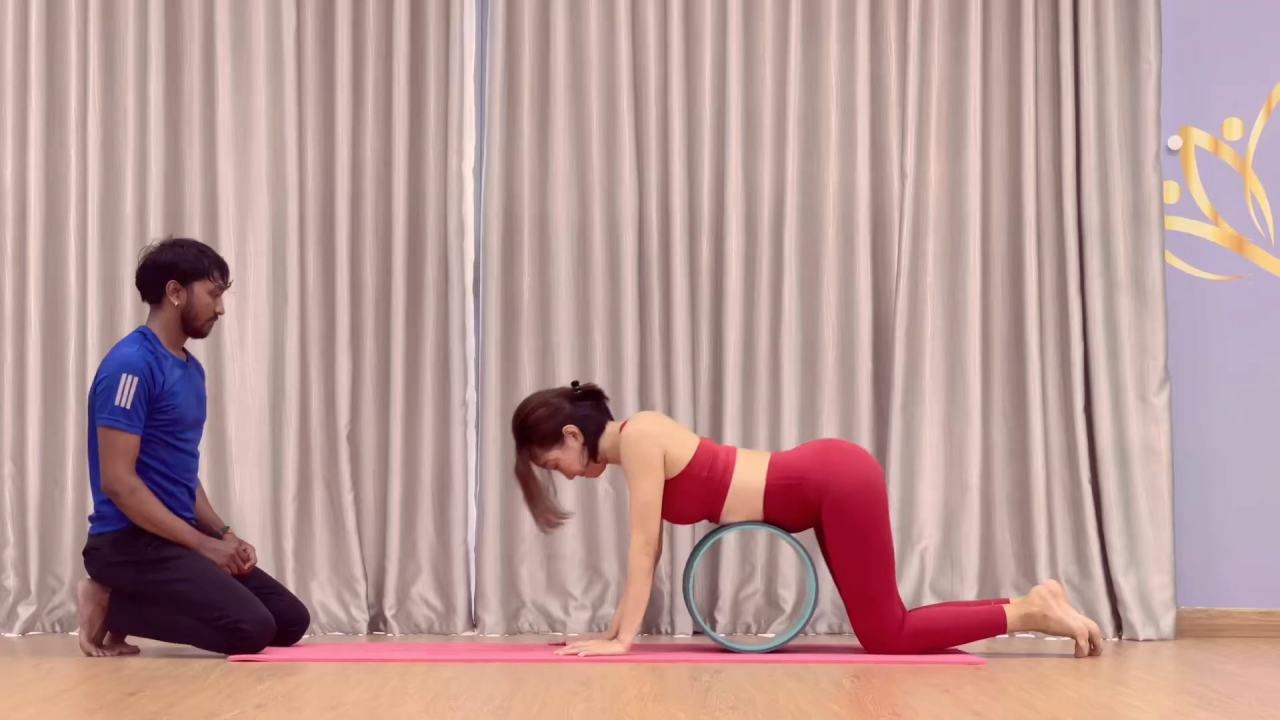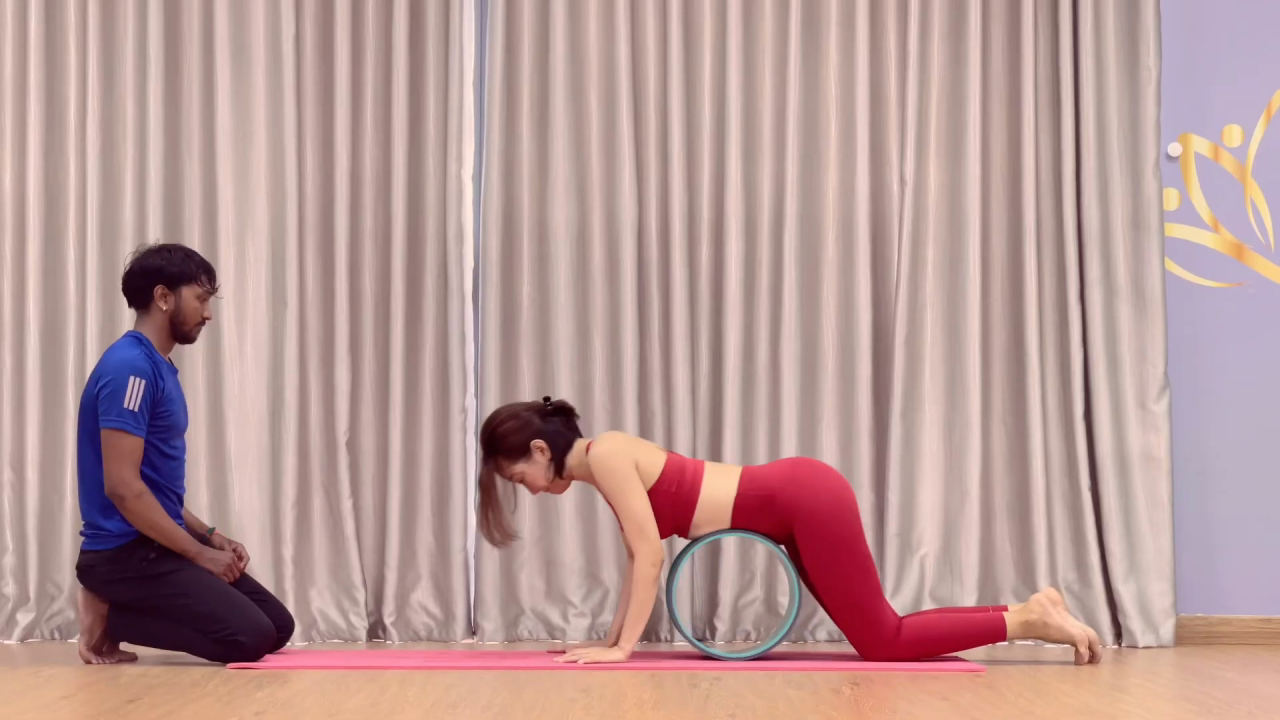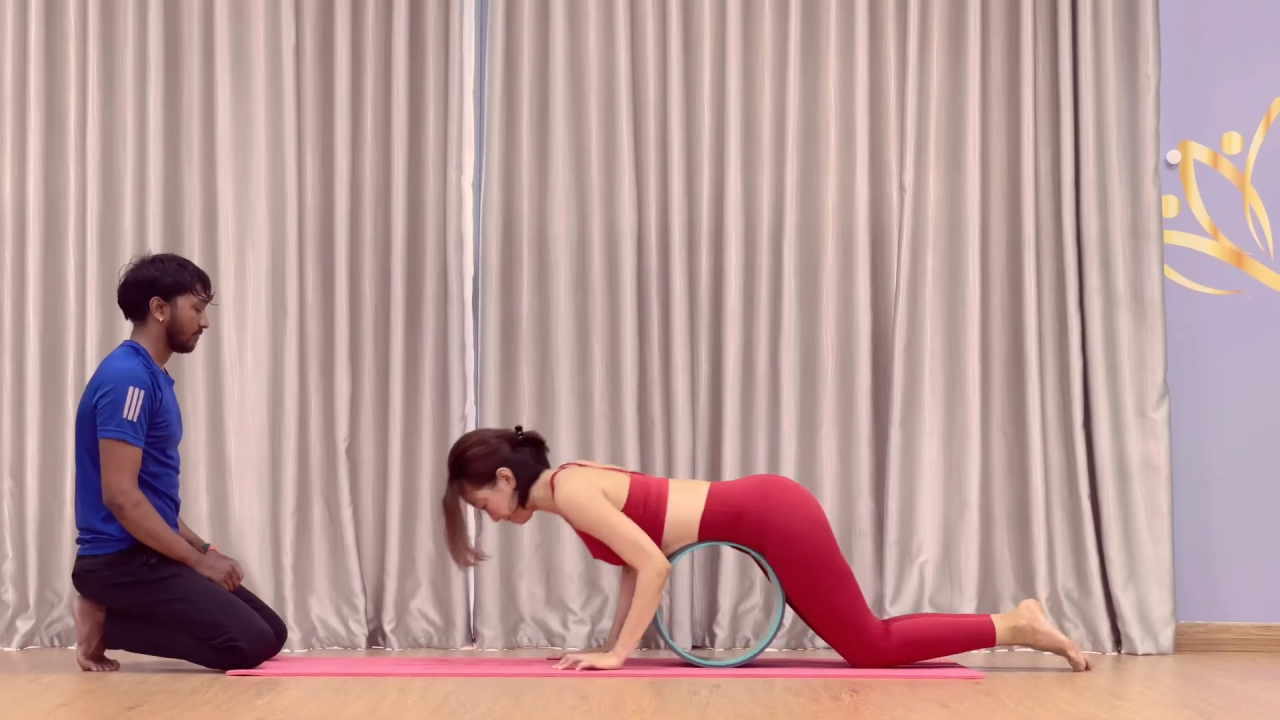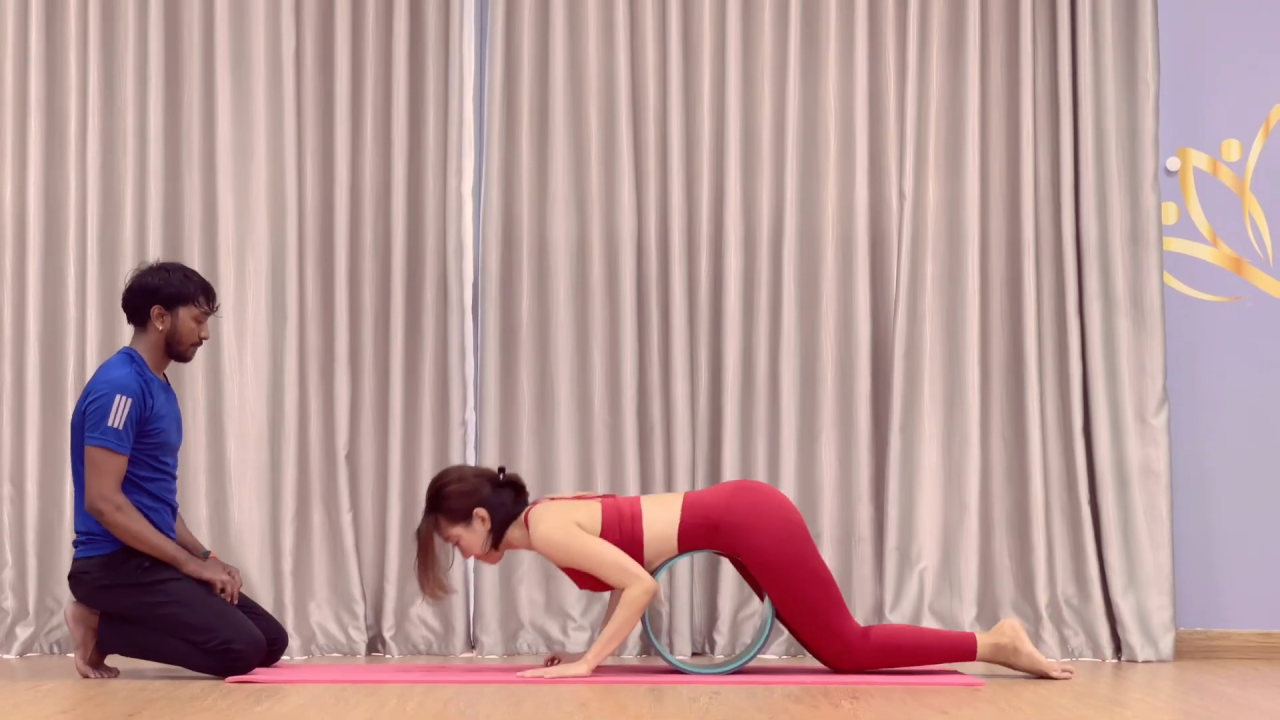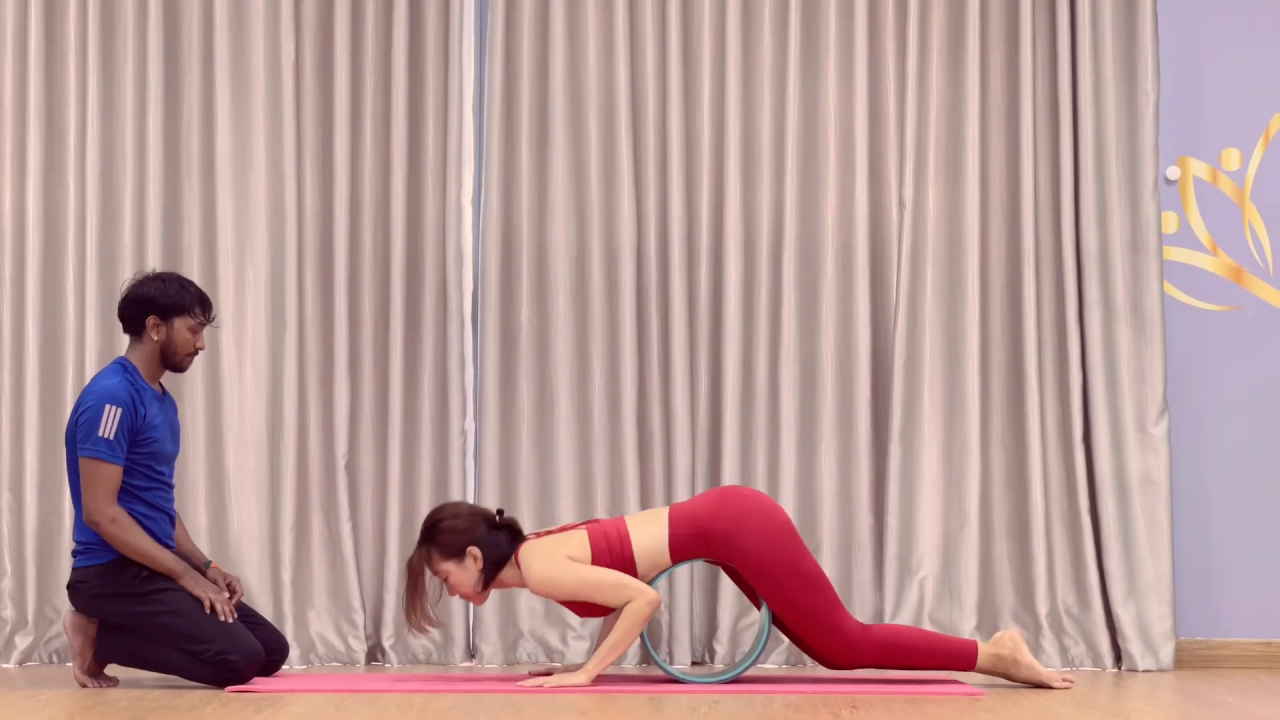
dt=0.3s
person 1, frame 1
left shoulder: (637, 437)
right shoulder: (636, 444)
left elbow: (642, 547)
right elbow: (650, 549)
left wrist: (621, 641)
right wrist: (615, 629)
left hip: (838, 484)
right hip: (830, 478)
left knee: (887, 639)
right knee: (887, 630)
left ankle: (1031, 613)
right ankle: (1030, 604)
person 1, frame 2
left shoulder: (604, 456)
right shoulder: (606, 461)
left elbow: (652, 554)
right elbow: (642, 555)
left wrist: (625, 646)
right wrist: (612, 636)
left hip: (806, 500)
right hip: (798, 499)
left knee: (884, 644)
right knee: (880, 635)
left ankle: (1031, 620)
right ankle: (1028, 612)
person 1, frame 3
left shoulder: (569, 490)
right shoulder: (574, 483)
left elbow: (653, 566)
right elbow: (632, 563)
left wrist: (618, 654)
right wrist: (608, 645)
left hip: (772, 520)
right hip: (769, 511)
left knee: (872, 648)
right knee: (867, 644)
left ankle: (1016, 626)
right ankle: (1010, 625)
person 1, frame 4
left shoulder: (546, 532)
right shoulder: (549, 516)
left elbow: (640, 585)
right elbow: (627, 573)
left wrist: (588, 662)
right wrist: (592, 651)
left hip: (749, 522)
right hip: (744, 513)
left knee: (848, 649)
right knee: (835, 651)
left ankle: (997, 643)
right ankle: (992, 640)
person 1, frame 5
left shoulder: (538, 569)
right shoulder: (539, 549)
left elbow: (643, 599)
right elbow: (622, 590)
left wrist: (587, 673)
right wrist: (589, 663)
left hip: (737, 528)
right hip: (732, 517)
left knee: (847, 644)
right knee: (832, 649)
left ankle: (995, 654)
right ankle: (989, 650)
person 2, frame 1
left shoulder: (191, 369)
right shoulder: (131, 364)
right elbow: (118, 482)
left wrist: (224, 534)
right wrist: (204, 543)
left hip: (173, 534)
right hip: (130, 542)
left knee: (291, 621)
right knee: (250, 630)
left ankle: (125, 603)
right ankle: (110, 603)
person 2, frame 2
left shoulder: (161, 369)
right shoulder: (130, 368)
right elbow: (122, 487)
left wrist: (211, 537)
right wrist: (200, 553)
left hip: (153, 545)
right hip: (126, 554)
left knee: (278, 626)
right knee: (250, 639)
left ankle: (119, 611)
right ankle: (109, 616)
person 2, frame 3
left shoulder: (153, 377)
right shoulder: (128, 377)
right elbow: (121, 496)
left wrist: (205, 551)
right wrist: (199, 561)
left hip: (148, 554)
right hip: (122, 561)
left knee: (272, 634)
right knee: (250, 644)
left ankle: (112, 616)
right ankle: (107, 621)
person 2, frame 4
left shoulder: (163, 390)
right shoulder: (120, 385)
right elbow: (103, 501)
left wrist: (205, 557)
right wrist: (190, 562)
left hip: (151, 557)
right hip: (116, 563)
left knee: (271, 641)
right knee: (240, 649)
left ankle: (109, 622)
right ankle: (99, 626)
person 2, frame 5
left shoulder: (163, 401)
right shoulder: (112, 396)
right elbow: (101, 513)
left wrist: (206, 567)
right wrist: (188, 575)
left hip: (150, 567)
right hip: (114, 573)
left knee: (272, 651)
right knee: (239, 659)
left ankle: (108, 632)
right ankle: (98, 636)
